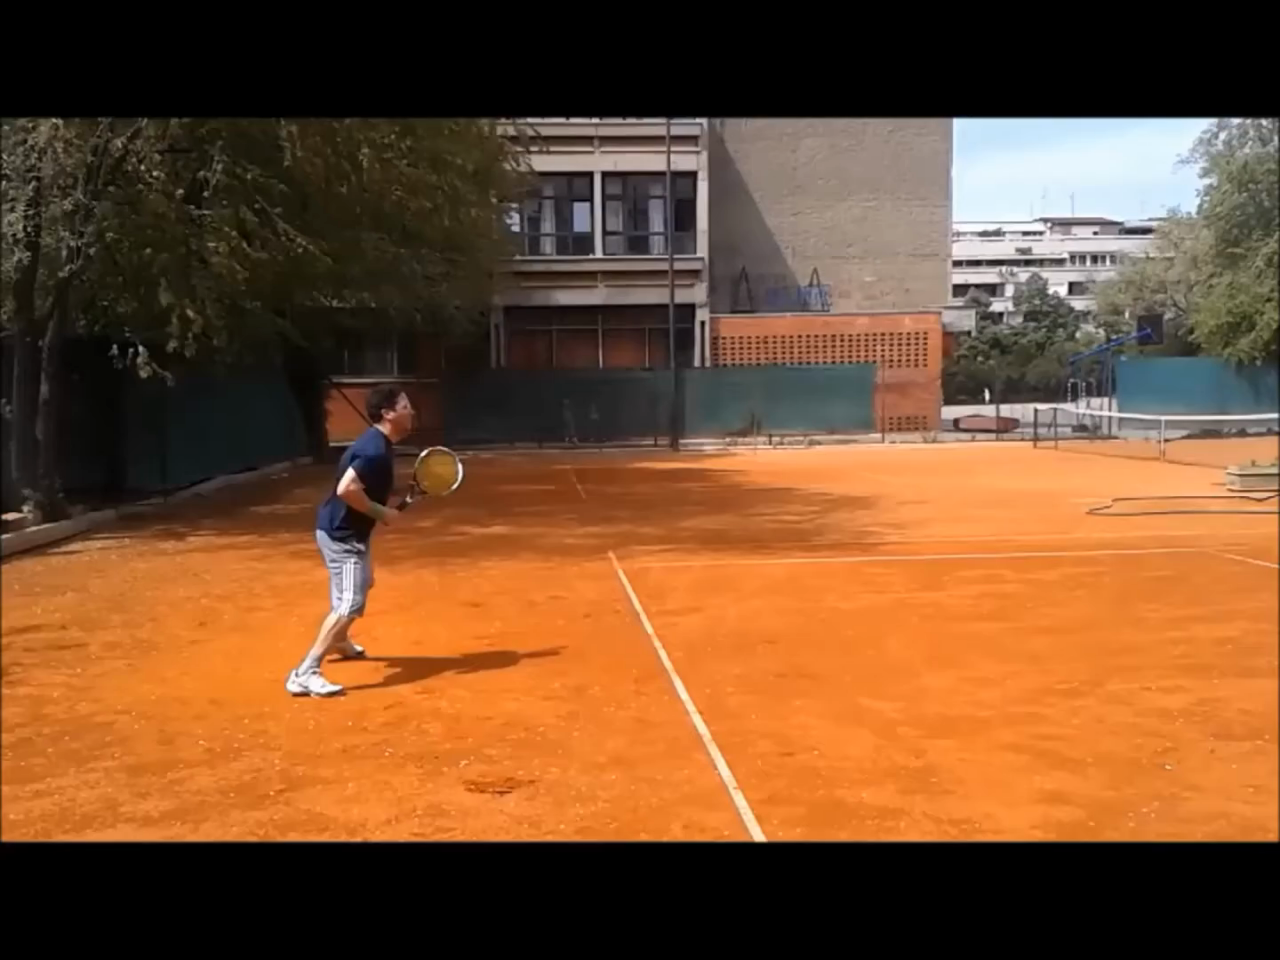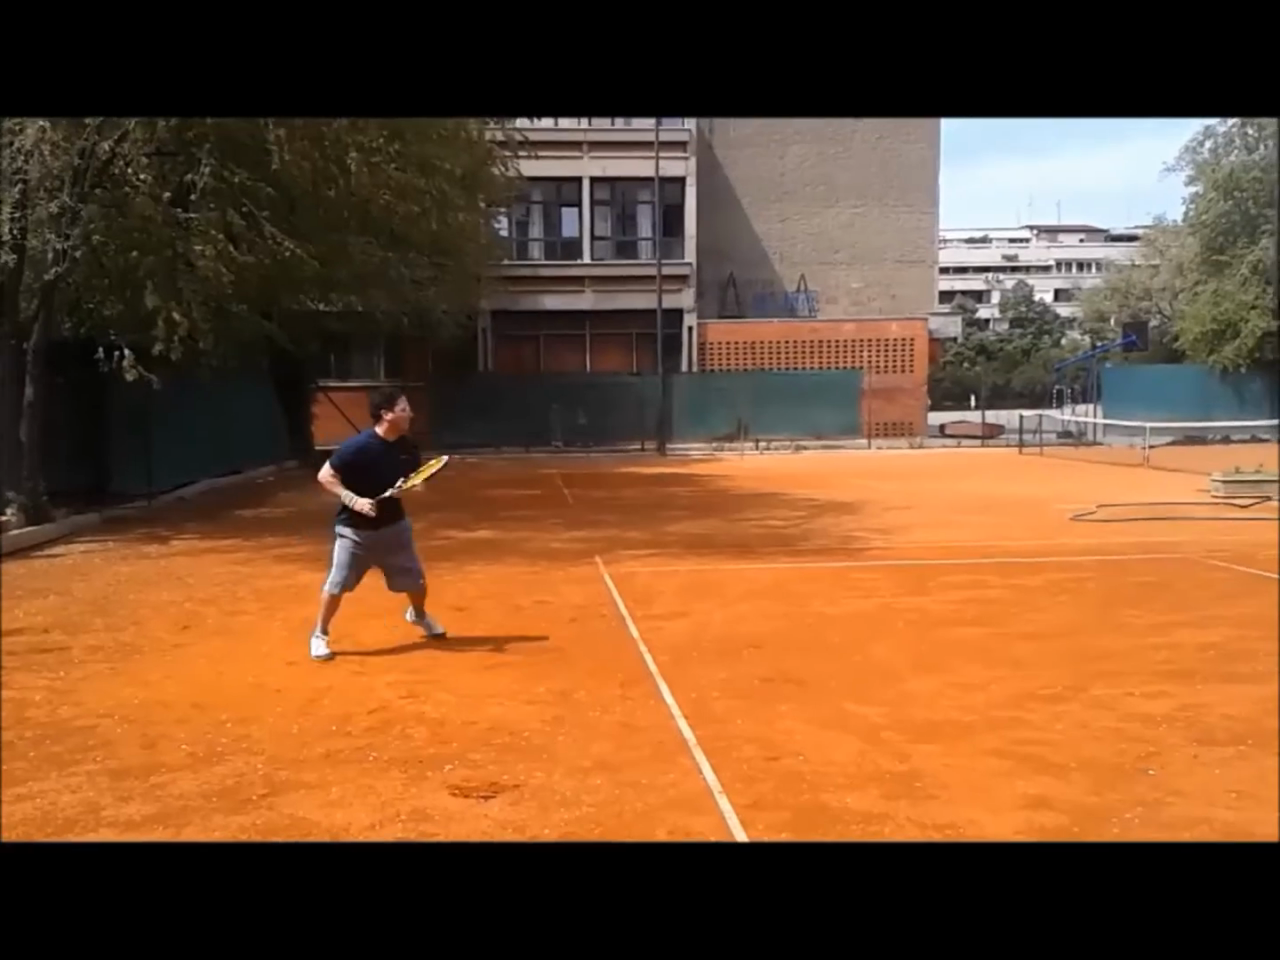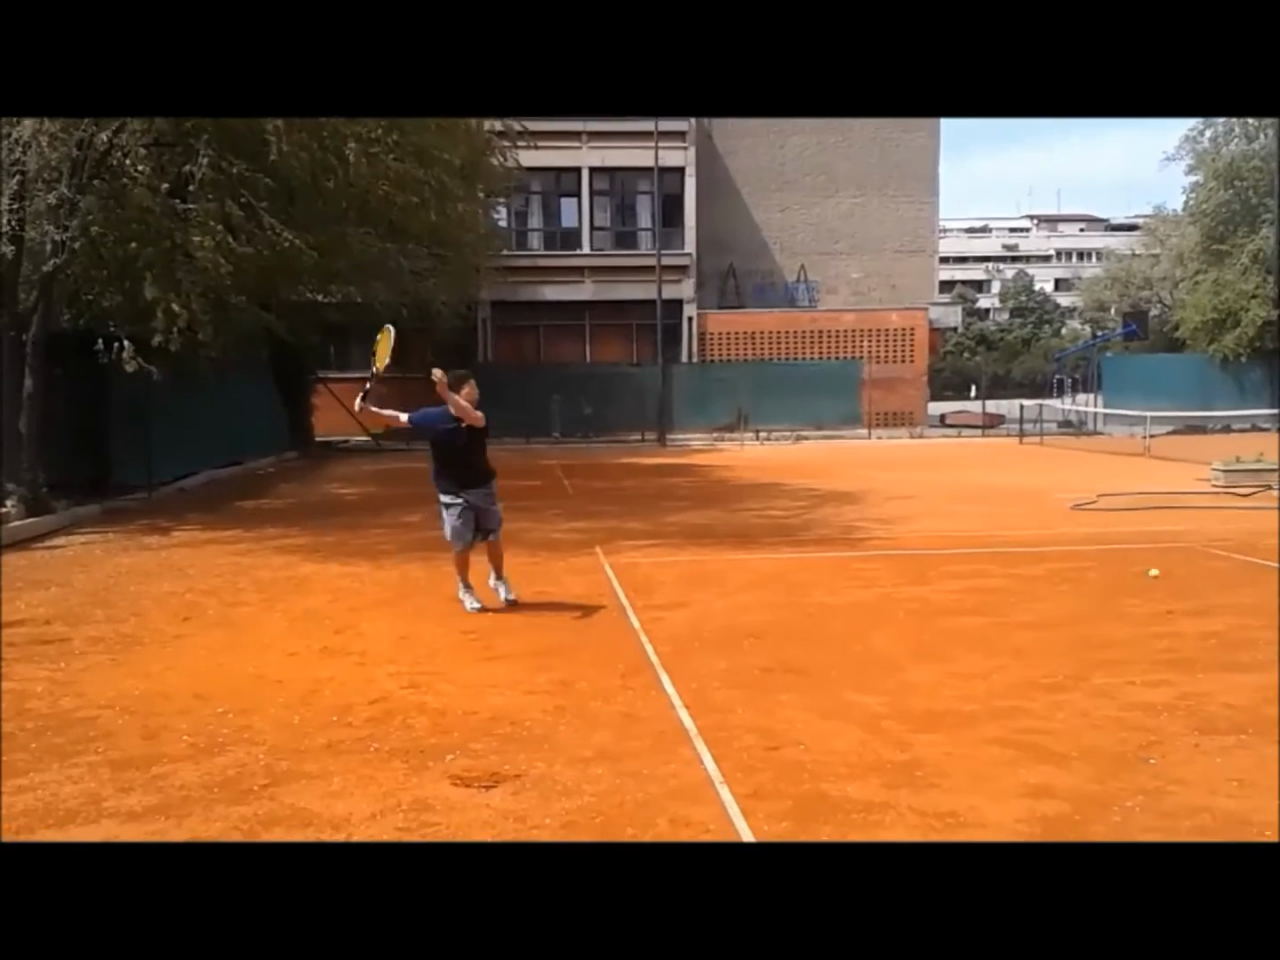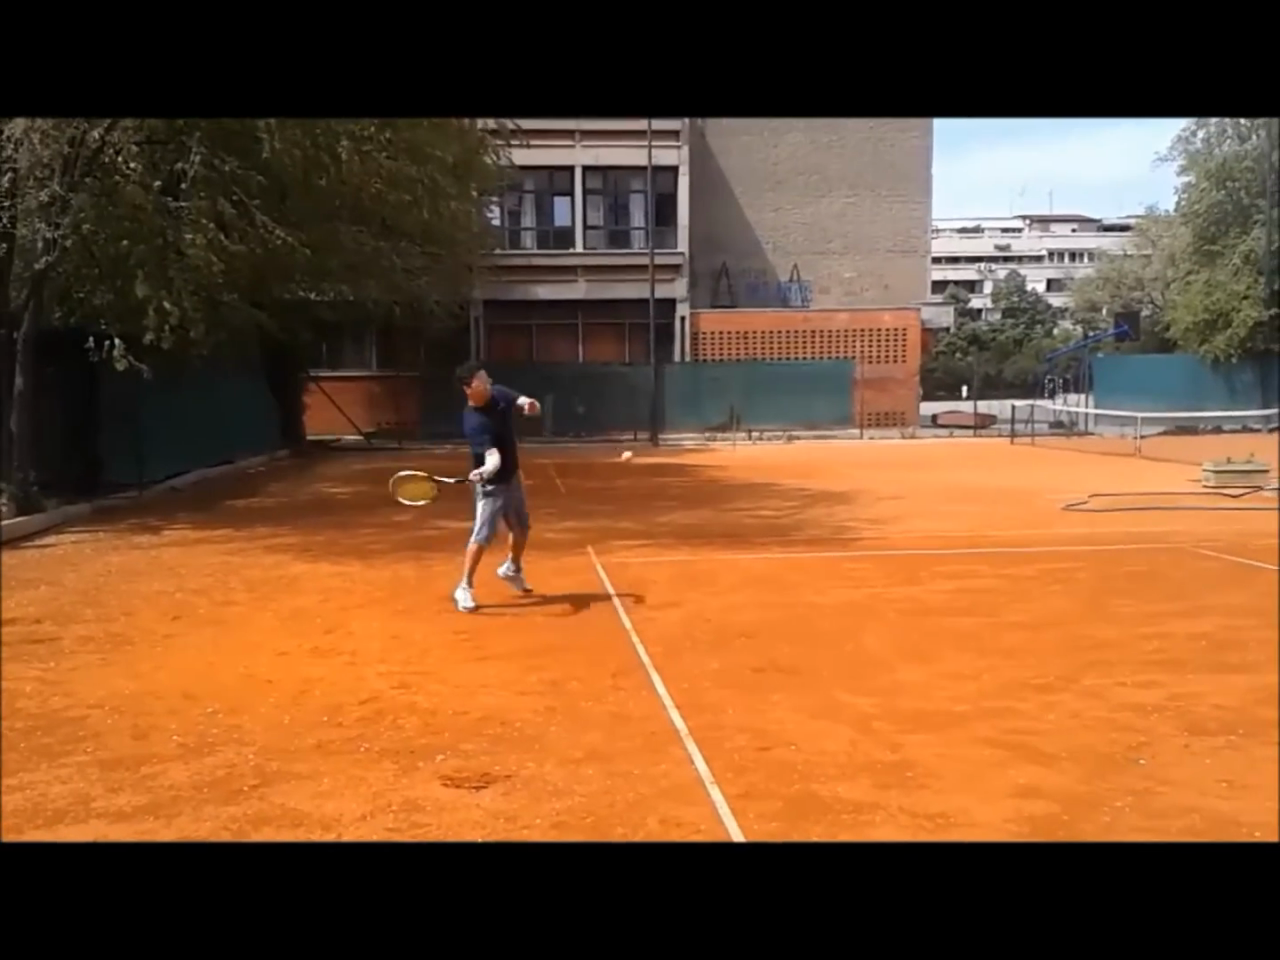
dt=0.5s
person 1, frame 1
left shoulder: (378, 444)
right shoulder: (375, 450)
right elbow: (346, 490)
left wrist: (387, 502)
right wrist: (381, 512)
left hip: (346, 532)
right hip: (343, 535)
left knee: (353, 594)
right knee: (348, 605)
left ankle: (339, 641)
right ankle: (305, 674)
person 1, frame 2
left shoulder: (407, 447)
right shoulder: (357, 447)
right elbow: (325, 477)
right wrist: (353, 501)
left hip: (393, 525)
right hip: (355, 528)
left knee: (415, 582)
right knee: (337, 585)
left ankle: (419, 615)
right ankle: (320, 634)
person 1, frame 3
left shoulder: (477, 418)
right shoulder: (432, 418)
left elbow: (469, 416)
right elbow: (399, 418)
left wrist: (446, 393)
right wrist: (369, 410)
left hip: (482, 488)
right hip: (452, 493)
left knee: (492, 538)
right knee: (460, 543)
left ankle: (499, 580)
right ankle: (465, 589)
person 1, frame 4
left shoulder: (496, 395)
right shoulder: (474, 424)
left elbow: (530, 406)
right elbow: (494, 457)
left wrist: (530, 405)
right wrist: (487, 470)
left hip: (511, 478)
right hip: (492, 484)
left knee: (521, 529)
right knee: (482, 537)
left ankle: (512, 568)
right ankle: (465, 587)
